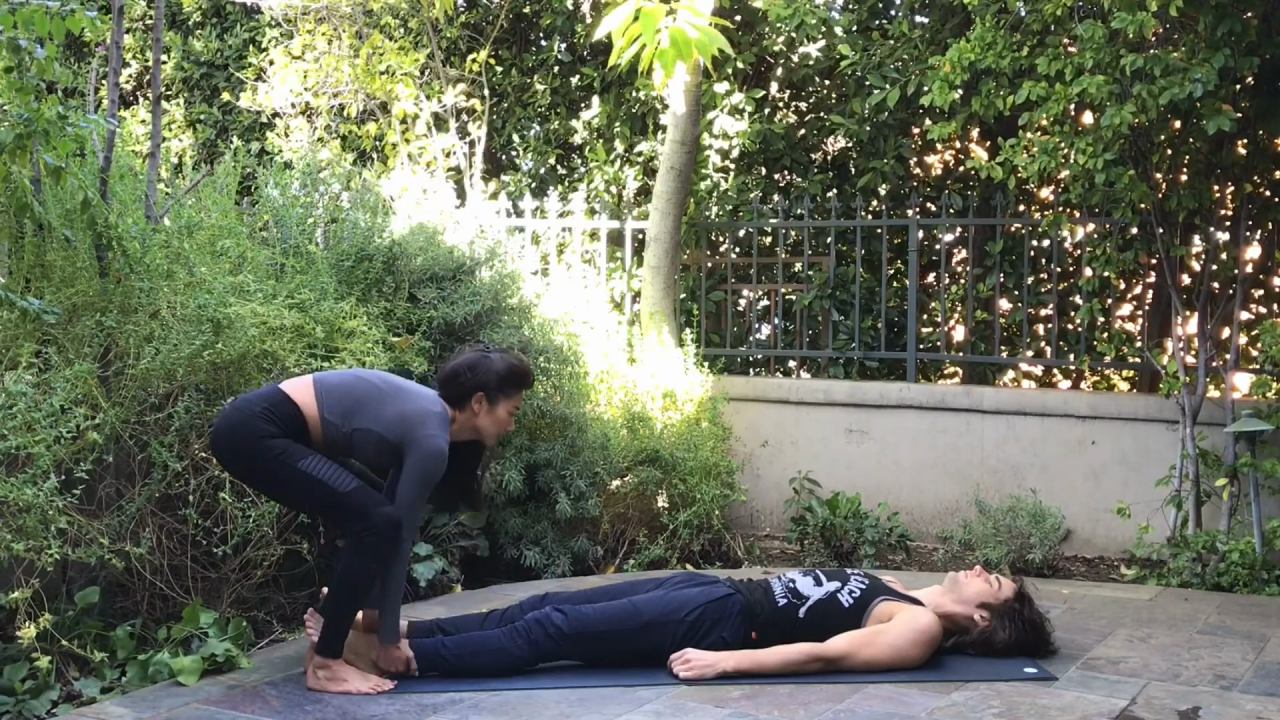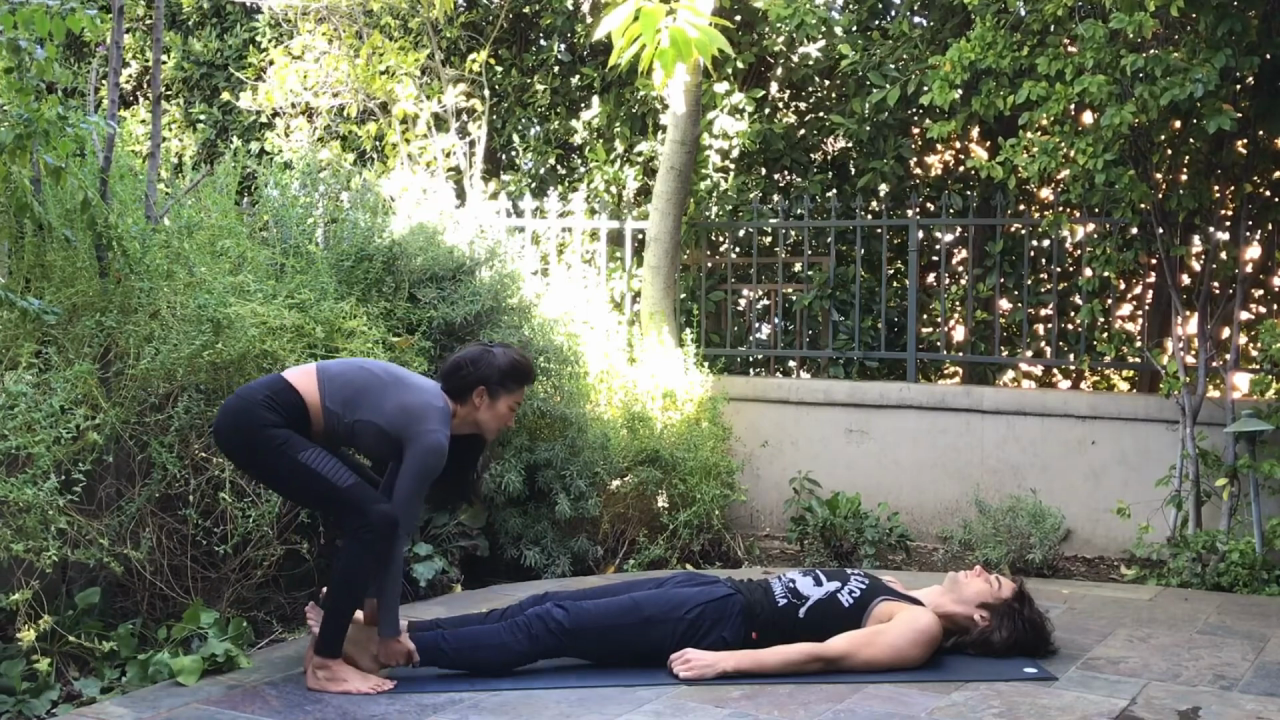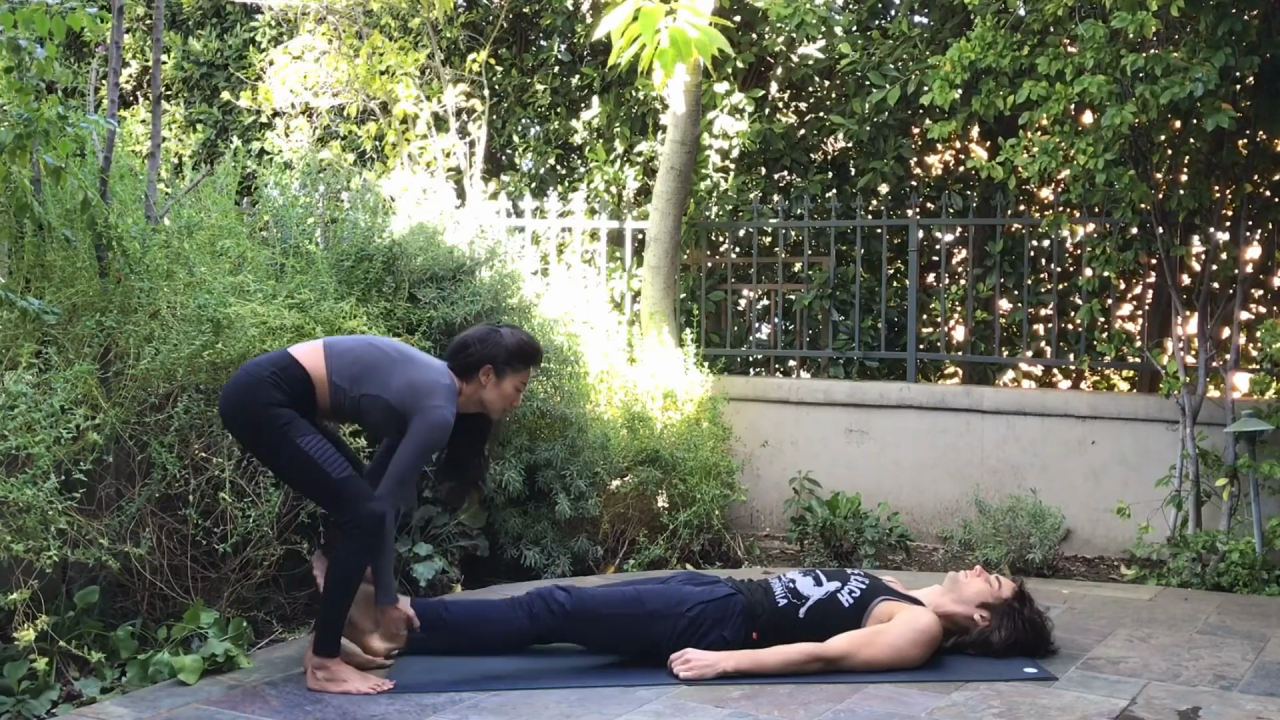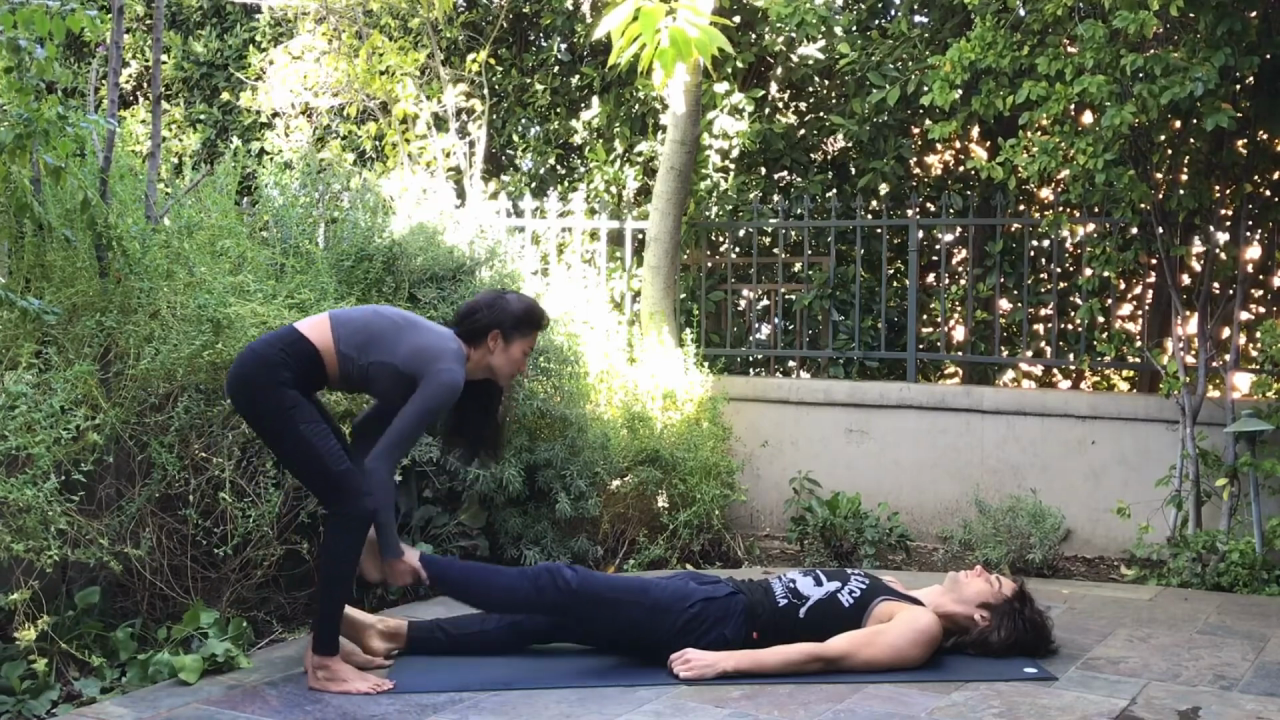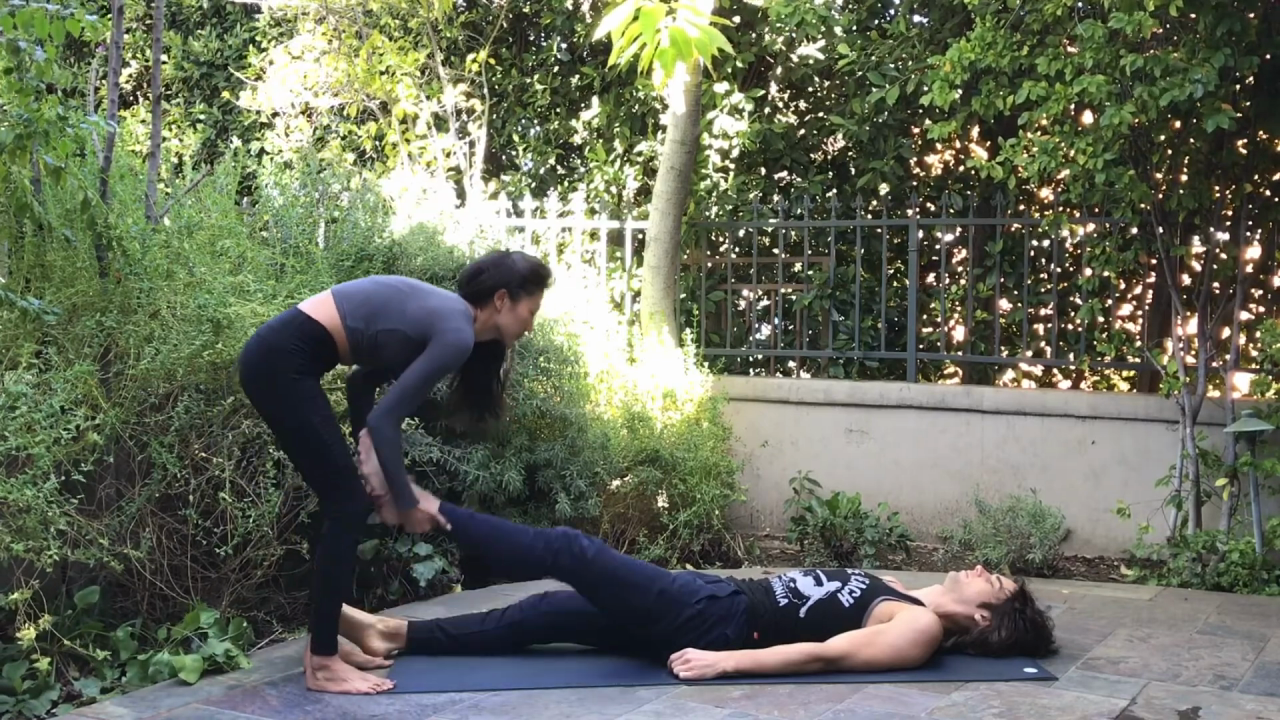
dt=0.2s
person 1, frame 1
left shoulder: (920, 630)
right shoulder: (900, 592)
left elbow: (825, 654)
left wrist: (726, 662)
left hip: (724, 622)
right hip: (718, 590)
left knee: (550, 631)
right knee: (548, 605)
right ankle: (395, 627)
person 1, frame 2
left shoulder: (921, 630)
right shoulder: (901, 592)
left elbow: (825, 653)
left wrist: (725, 660)
left hip: (724, 622)
right hip: (717, 590)
left knee: (550, 626)
right knee: (549, 602)
right ankle: (397, 626)
person 1, frame 3
left shoulder: (919, 629)
right shoulder: (901, 593)
left elbow: (827, 653)
left wrist: (726, 661)
left hip: (722, 621)
right hip: (724, 591)
left knee: (555, 609)
right knee: (557, 604)
left ankle: (398, 615)
right ankle: (401, 625)
person 1, frame 4
left shoulder: (921, 630)
right shoulder: (902, 594)
left elbow: (828, 653)
left wrist: (725, 662)
left hip: (720, 624)
right hip: (722, 593)
left knee: (560, 587)
right knee: (552, 613)
left ankle: (408, 564)
right ankle: (398, 633)
person 1, frame 5
left shoulder: (920, 630)
right shoulder: (903, 593)
left elbow: (824, 652)
left wrist: (724, 663)
left hip: (719, 623)
right hip: (719, 596)
left knee: (572, 551)
right knee: (551, 610)
left ankle: (429, 509)
right ankle: (398, 634)
person 2, frame 1
left shoulder: (427, 415)
right shoulder: (431, 439)
left elbow: (396, 518)
right elbow: (401, 535)
left wrist: (375, 607)
right wrist: (389, 638)
left hip: (266, 428)
right hip: (253, 433)
left knee: (377, 516)
right knee: (376, 521)
left ankle: (325, 642)
right ankle: (325, 664)
person 2, frame 2
left shoulder: (428, 409)
right shoulder: (432, 434)
left elbow: (388, 501)
right elbow: (400, 531)
left wrist: (373, 597)
right wrist: (389, 632)
left hip: (267, 418)
right hip: (255, 422)
left knee: (371, 513)
right knee: (373, 519)
left ankle: (326, 641)
right ankle: (325, 663)
person 2, frame 3
left shoulder: (434, 387)
right shoulder: (438, 409)
left elbow: (384, 485)
right elbow: (388, 501)
right wrist: (387, 601)
left hip: (269, 395)
right hip: (261, 400)
left knee: (361, 504)
right knee: (364, 512)
left ankle: (325, 642)
right ankle: (324, 664)
person 2, frame 4
left shoulder: (439, 355)
right shoulder: (447, 372)
left elbow: (369, 433)
right elbow: (382, 461)
right wrist: (391, 553)
left hip: (275, 373)
right hip: (269, 378)
left knee: (352, 501)
right knee: (355, 505)
left ankle: (325, 643)
right ankle: (324, 663)
person 2, frame 5
left shoulder: (442, 316)
right shoulder: (456, 333)
right elbow: (385, 419)
left wrist: (368, 450)
right wrist: (407, 503)
left hip: (281, 357)
right hip: (281, 362)
left knee: (346, 499)
right knee: (348, 504)
left ankle: (326, 642)
right ankle: (323, 663)
